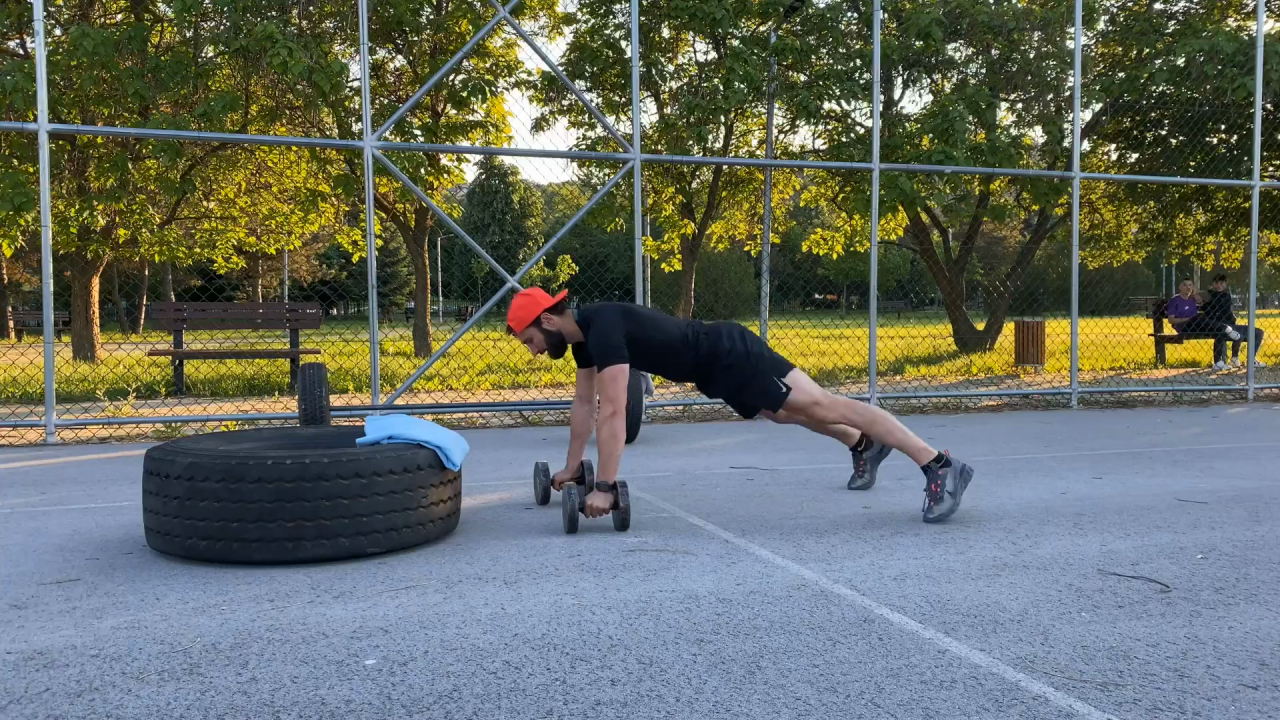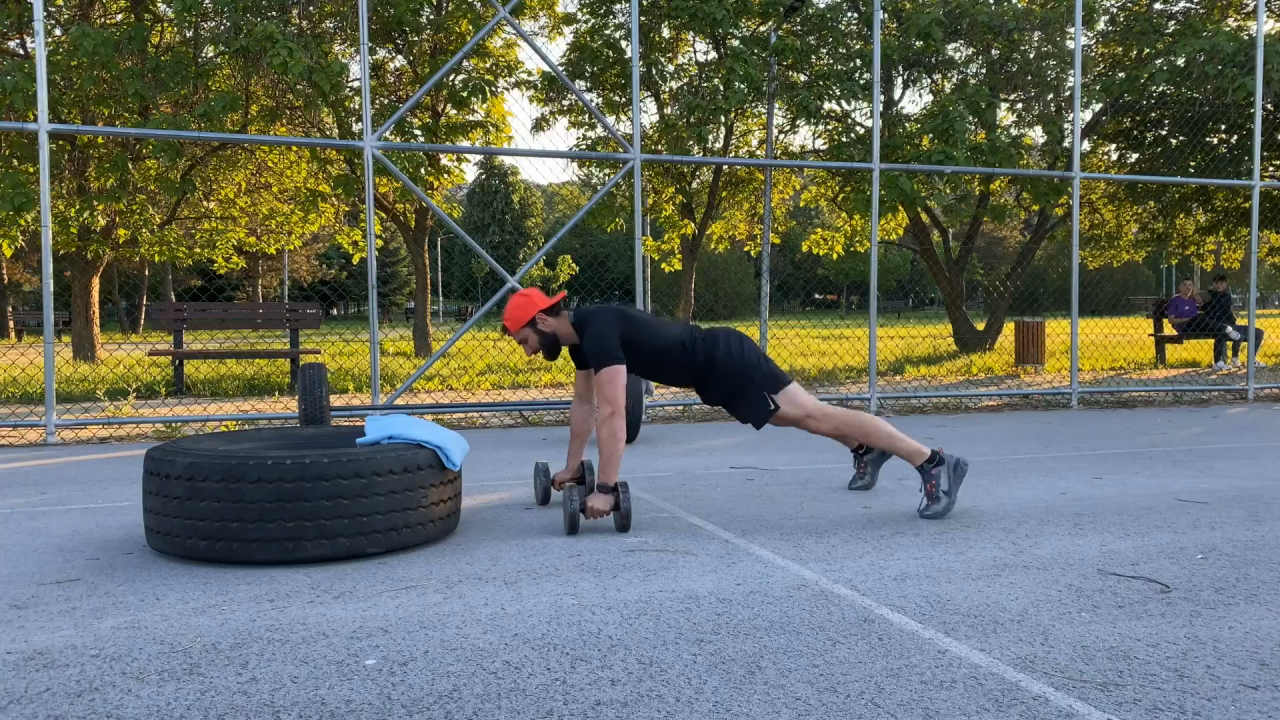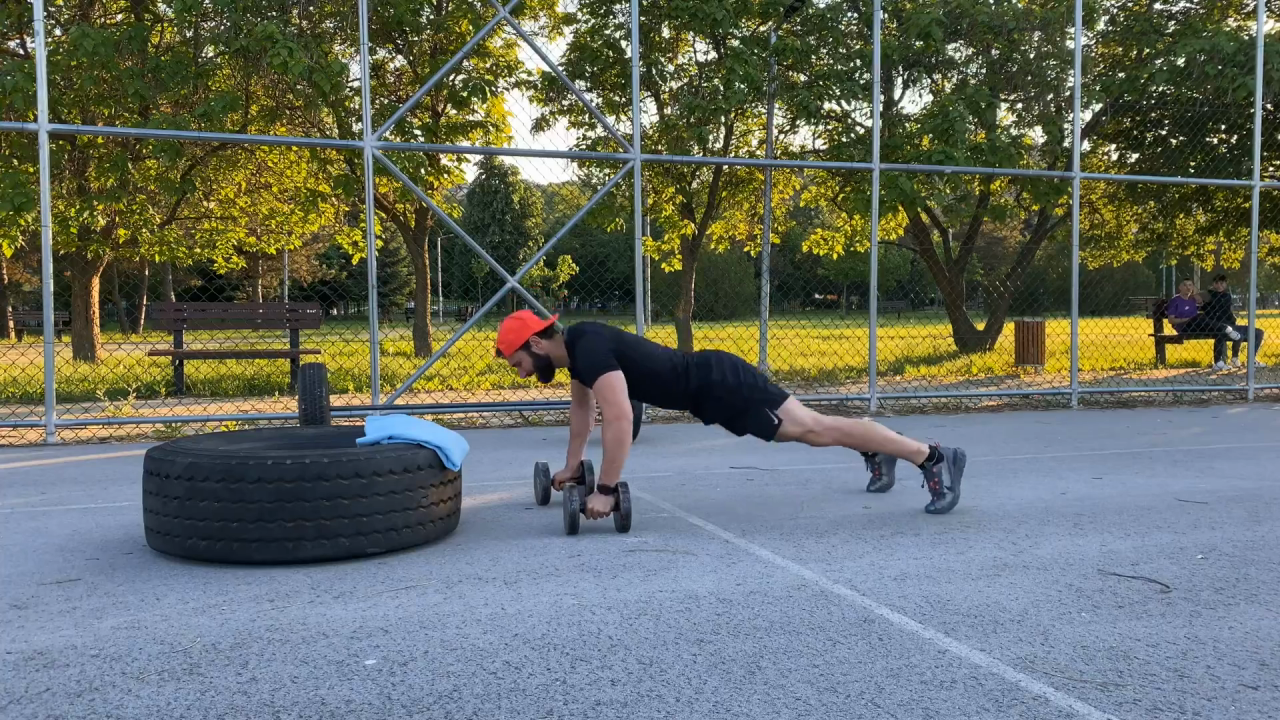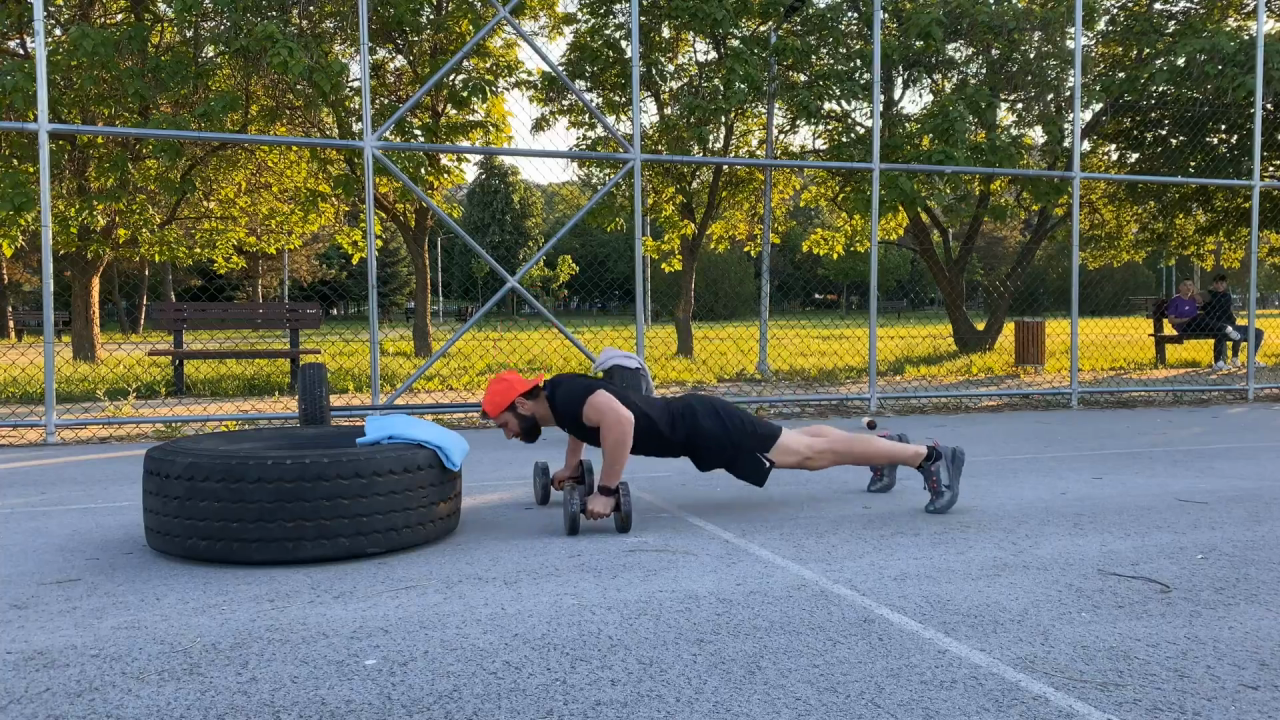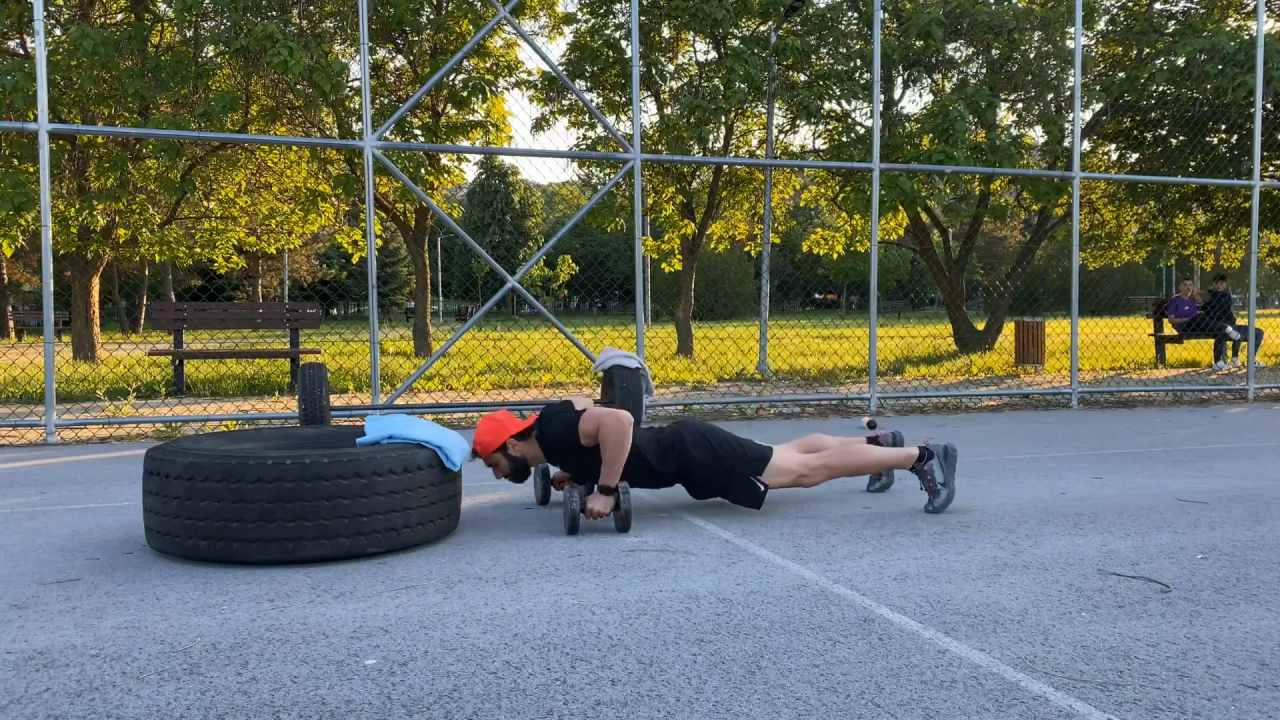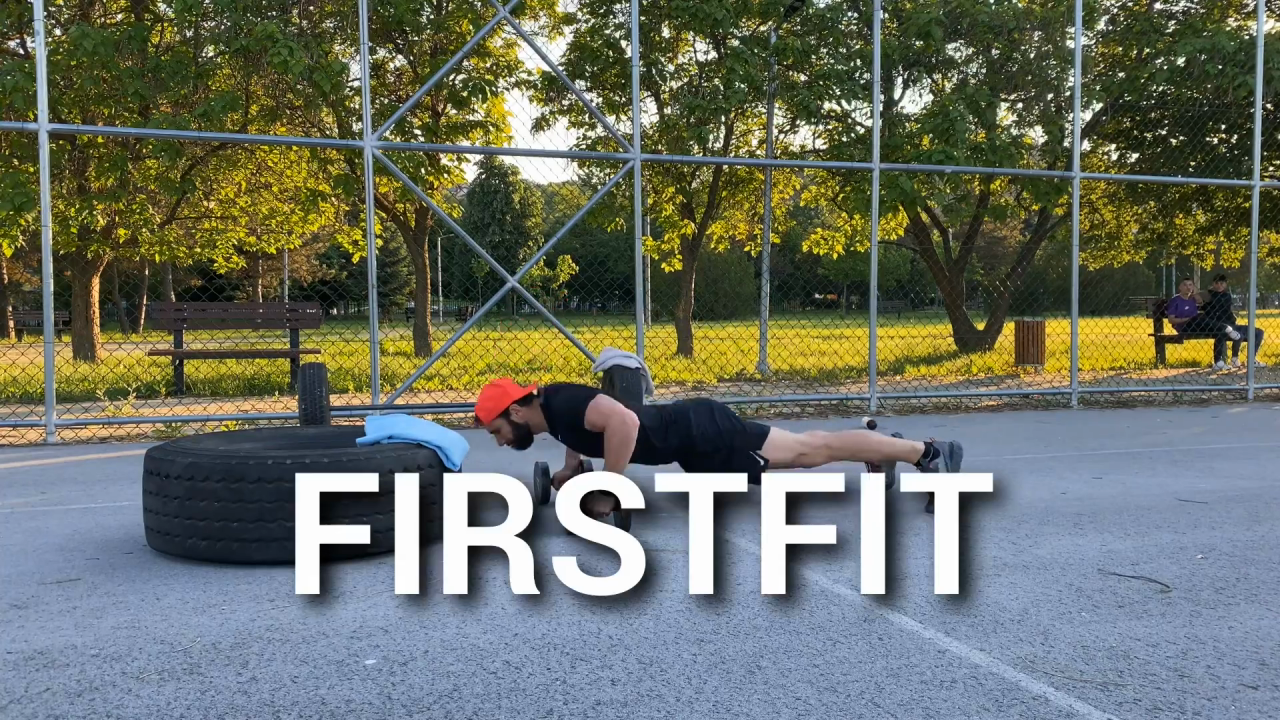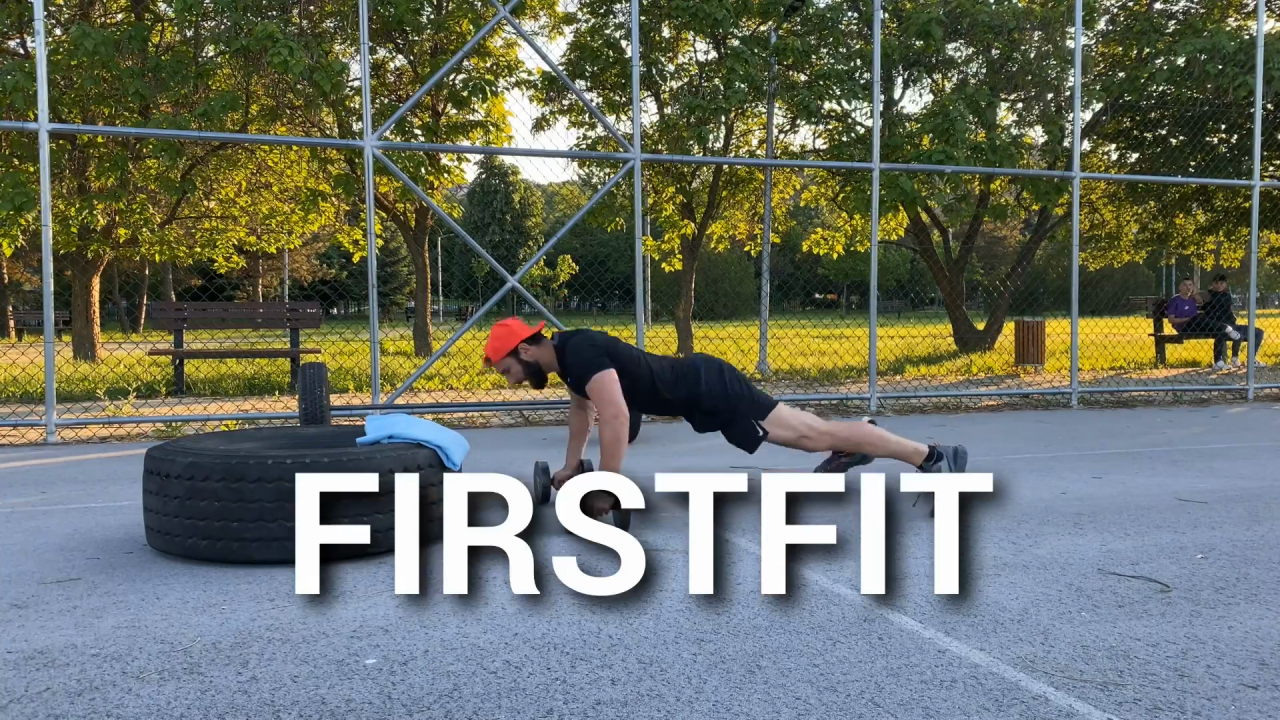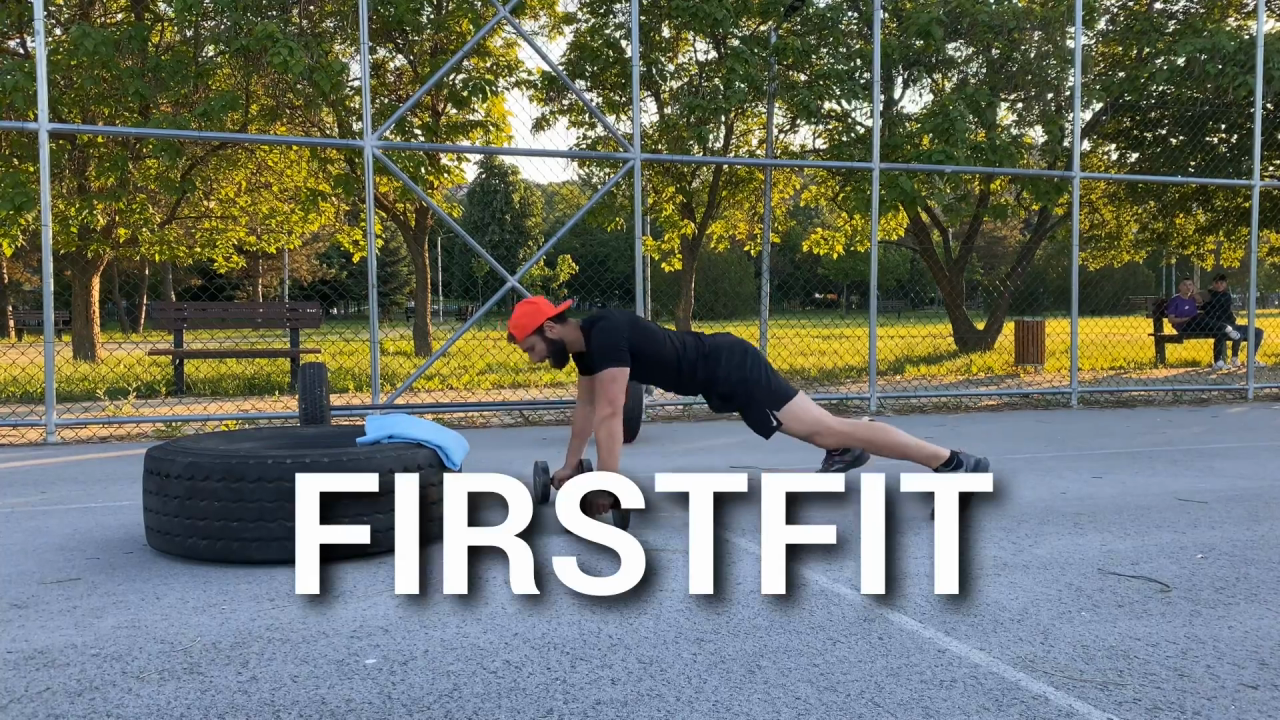
dt=0.2s
person 1, frame 1
left shoulder: (603, 328)
right shoulder: (584, 332)
left elbow: (612, 412)
right elbow: (583, 401)
left wrist: (604, 488)
right wrist: (571, 467)
left hip: (730, 354)
right hip: (715, 364)
left knee: (823, 405)
right knee: (783, 413)
left ankle: (941, 466)
right ankle: (863, 447)
person 1, frame 2
left shoulder: (597, 330)
right shoulder: (580, 334)
left elbow: (612, 413)
right elbow: (583, 403)
left wrist: (605, 490)
right wrist: (570, 468)
left hip: (725, 360)
right hip: (713, 364)
left knee: (815, 415)
right knee: (786, 415)
left ankle: (935, 463)
right ankle: (866, 452)
person 1, frame 3
left shoulder: (588, 347)
right shoulder: (575, 348)
left elbow: (619, 417)
right elbow: (581, 405)
left wrist: (605, 491)
right wrist: (570, 466)
left hip: (717, 384)
right hip: (708, 381)
left knee: (814, 429)
right knee: (795, 426)
left ankle: (935, 458)
right ankle: (877, 451)
person 1, frame 4
left shoulder: (565, 397)
right shoulder: (559, 393)
left elbow: (620, 423)
left wrist: (605, 491)
right wrist: (570, 465)
left hip: (703, 431)
right hip: (693, 417)
left knee: (811, 452)
right knee: (799, 438)
left ankle: (931, 457)
right ankle: (883, 444)
person 1, frame 5
left shoulder: (555, 434)
right shoulder: (550, 425)
left elbow: (619, 420)
right elbow: (583, 402)
left wrist: (605, 491)
right wrist: (571, 469)
left hip: (696, 458)
right hip: (684, 443)
left knee: (808, 469)
right knee: (791, 452)
left ankle: (924, 456)
right ankle: (878, 442)
person 1, frame 6
left shoulder: (562, 408)
right shoulder: (554, 402)
left elbow: (625, 421)
left wrist: (608, 490)
right wrist: (571, 466)
left hip: (698, 435)
right hip: (688, 422)
left knee: (808, 451)
right knee: (798, 442)
left ankle: (929, 452)
right ankle: (880, 438)
person 1, frame 7
left shoulder: (578, 352)
right shoulder: (566, 353)
left elbow: (616, 416)
right elbow: (580, 406)
left wrist: (607, 490)
right wrist: (571, 465)
left hip: (706, 389)
right hip: (696, 379)
left knee: (810, 433)
right knee: (790, 418)
left ankle: (933, 457)
right ankle: (857, 445)
person 1, frame 8
left shoulder: (606, 334)
right shoulder: (587, 343)
left elbow: (611, 415)
right elbow: (586, 405)
left wrist: (609, 490)
right wrist: (570, 465)
left hip: (729, 368)
right hip: (717, 362)
left knee: (825, 428)
left ankle: (954, 463)
right ankle: (843, 451)
